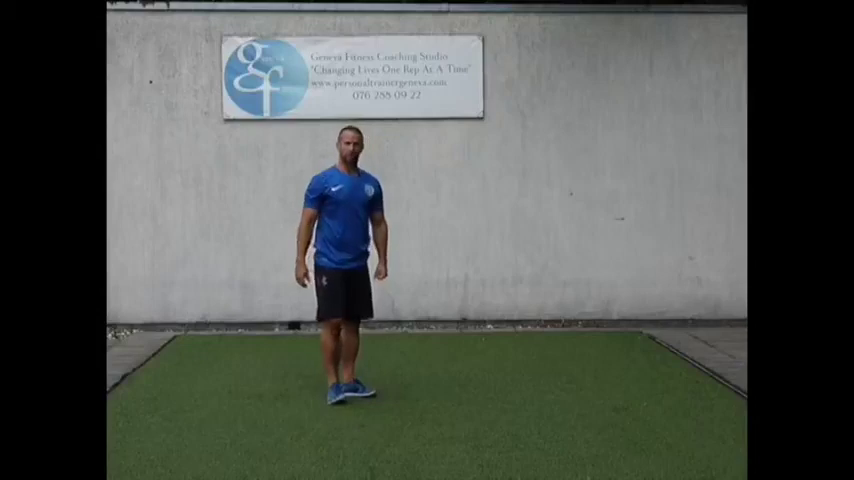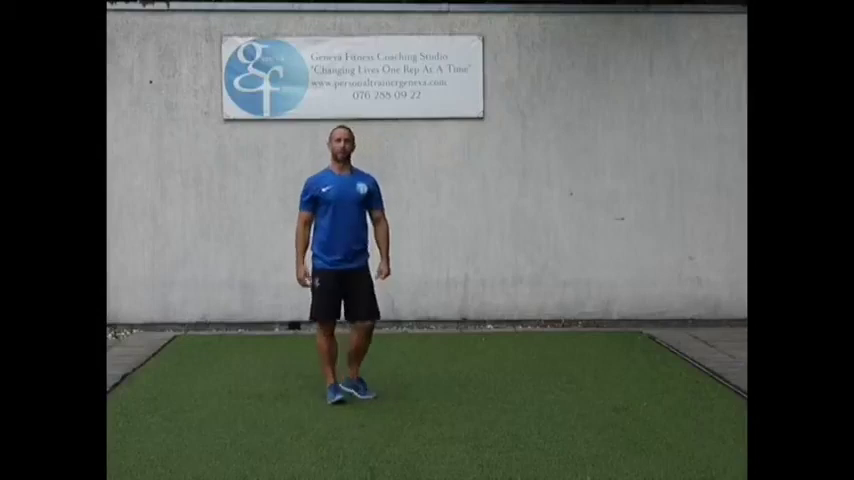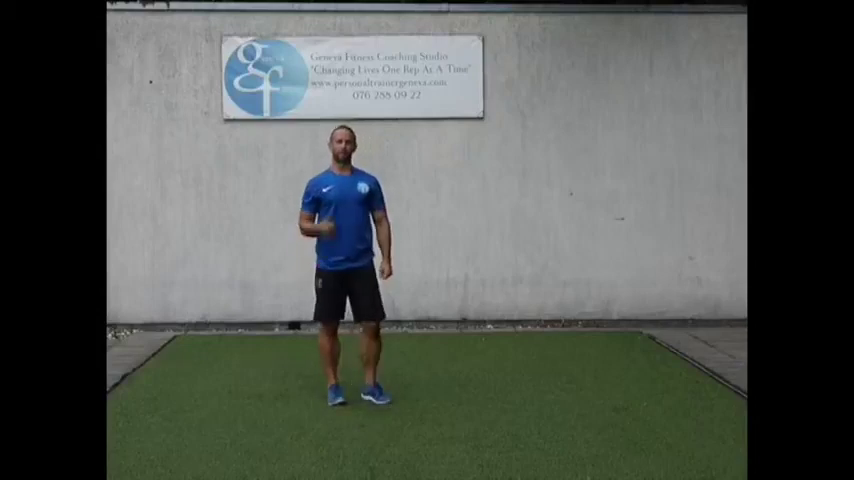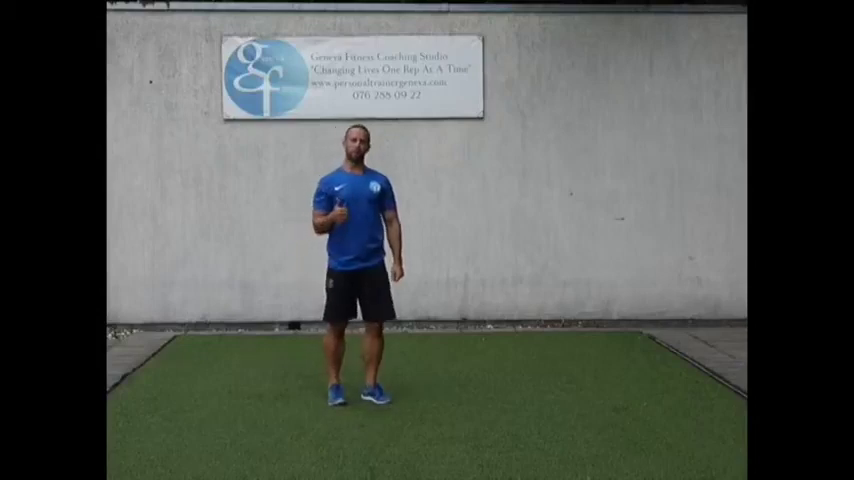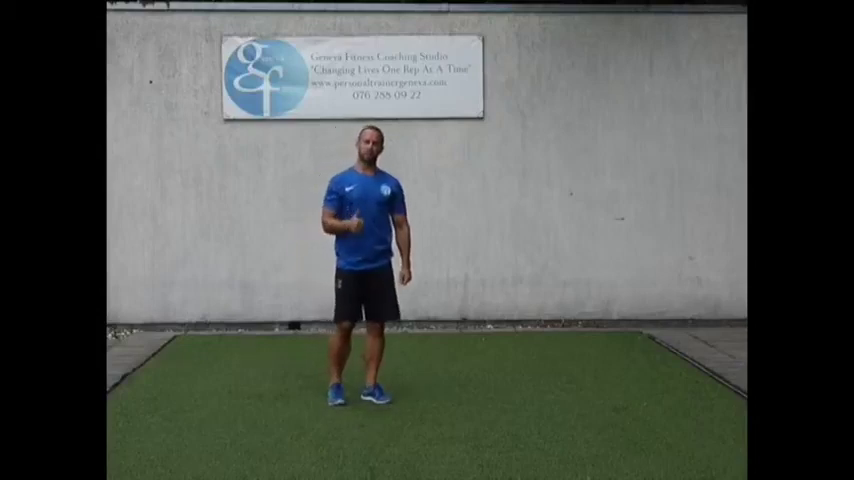
dt=0.3s
person 1, frame 1
left shoulder: (372, 184)
right shoulder: (322, 181)
left elbow: (379, 224)
right elbow: (307, 222)
left wrist: (382, 260)
right wrist: (300, 261)
left hip: (358, 266)
right hip: (329, 265)
left knee: (352, 324)
right knee: (332, 323)
left ankle: (349, 380)
right ankle: (333, 383)
person 1, frame 2
left shoulder: (367, 182)
right shoulder: (315, 183)
left elbow: (379, 222)
right elbow: (303, 224)
left wrist: (384, 259)
right wrist: (300, 262)
left hip: (357, 267)
right hip: (325, 267)
left knee: (365, 324)
right knee: (326, 327)
left ankle: (353, 378)
right ankle: (331, 384)
person 1, frame 3
left shoulder: (369, 182)
right shoulder: (317, 184)
left elbow: (381, 222)
right elbow: (303, 225)
left wrist: (386, 259)
right wrist: (319, 228)
left hip: (363, 266)
right hip: (329, 268)
left knee: (371, 325)
right knee: (329, 327)
left ankle: (371, 384)
right ankle: (333, 384)
person 1, frame 4
left shoulder: (380, 182)
right shoulder: (328, 182)
left elbow: (392, 222)
right elbow: (318, 225)
left wrist: (397, 260)
right wrist: (333, 217)
left hip: (373, 266)
right hip: (340, 267)
left knee: (375, 326)
right knee: (336, 327)
left ankle: (371, 385)
right ankle: (334, 384)
person 1, frame 5
left shoulder: (391, 184)
right shoulder: (339, 182)
left elbow: (401, 226)
right elbow: (327, 224)
left wrist: (406, 263)
right wrist: (347, 224)
left hip: (380, 268)
right hip: (349, 267)
left knee: (377, 326)
right knee: (344, 325)
left ankle: (371, 385)
right ankle: (335, 384)
